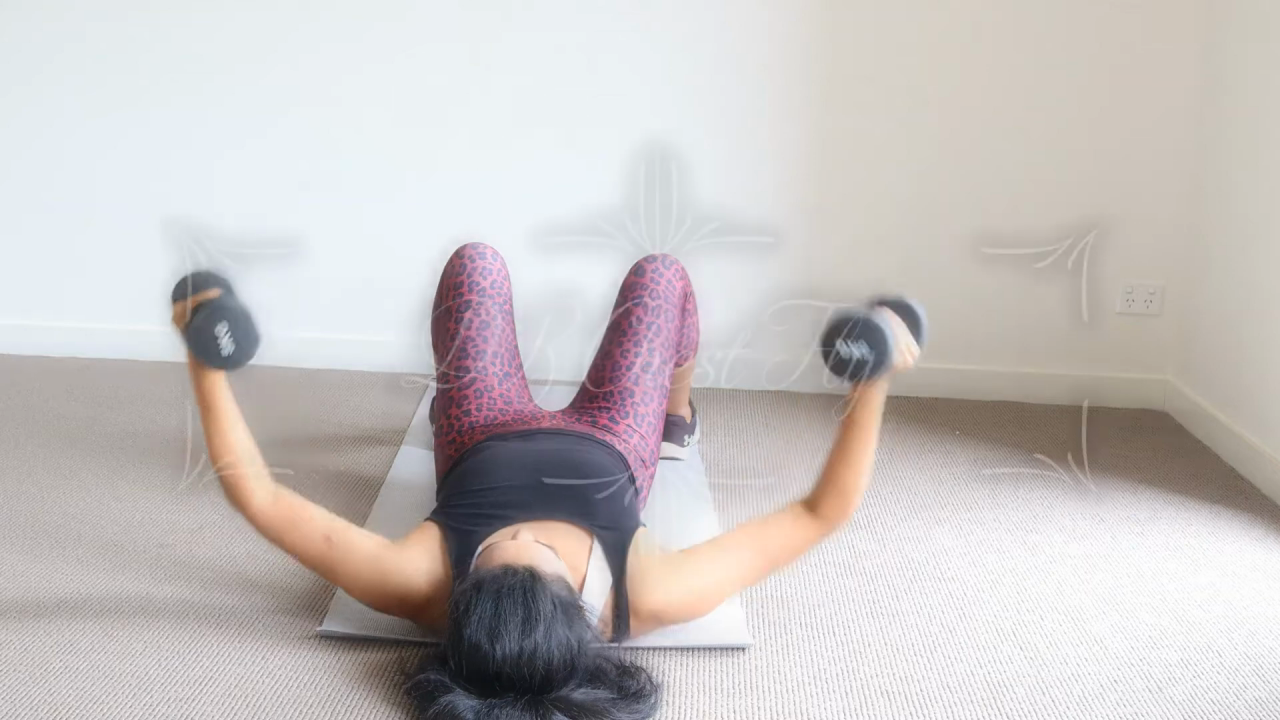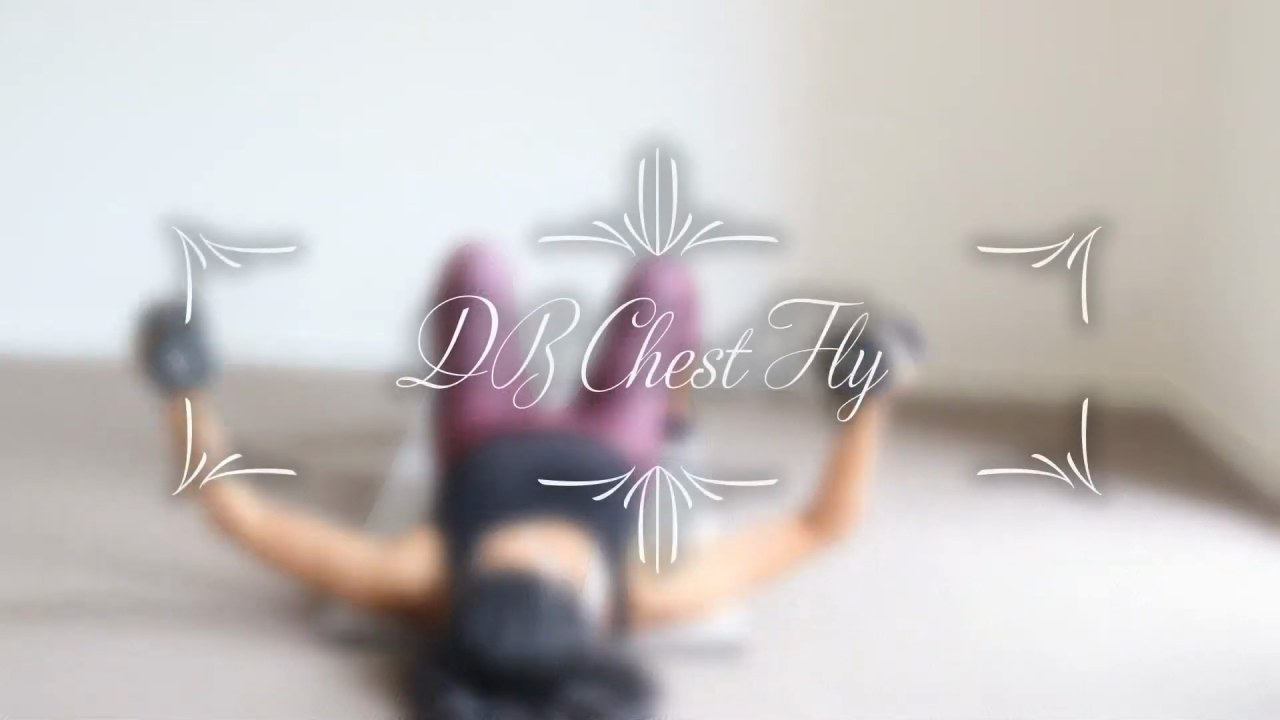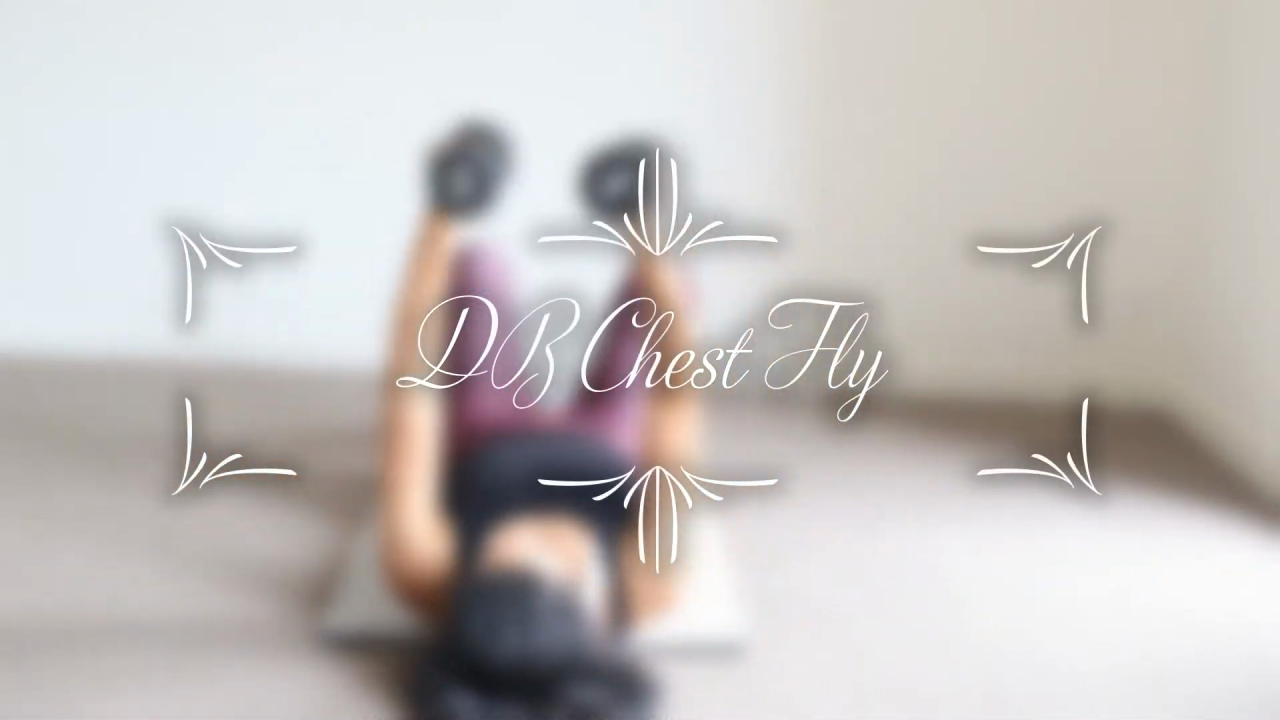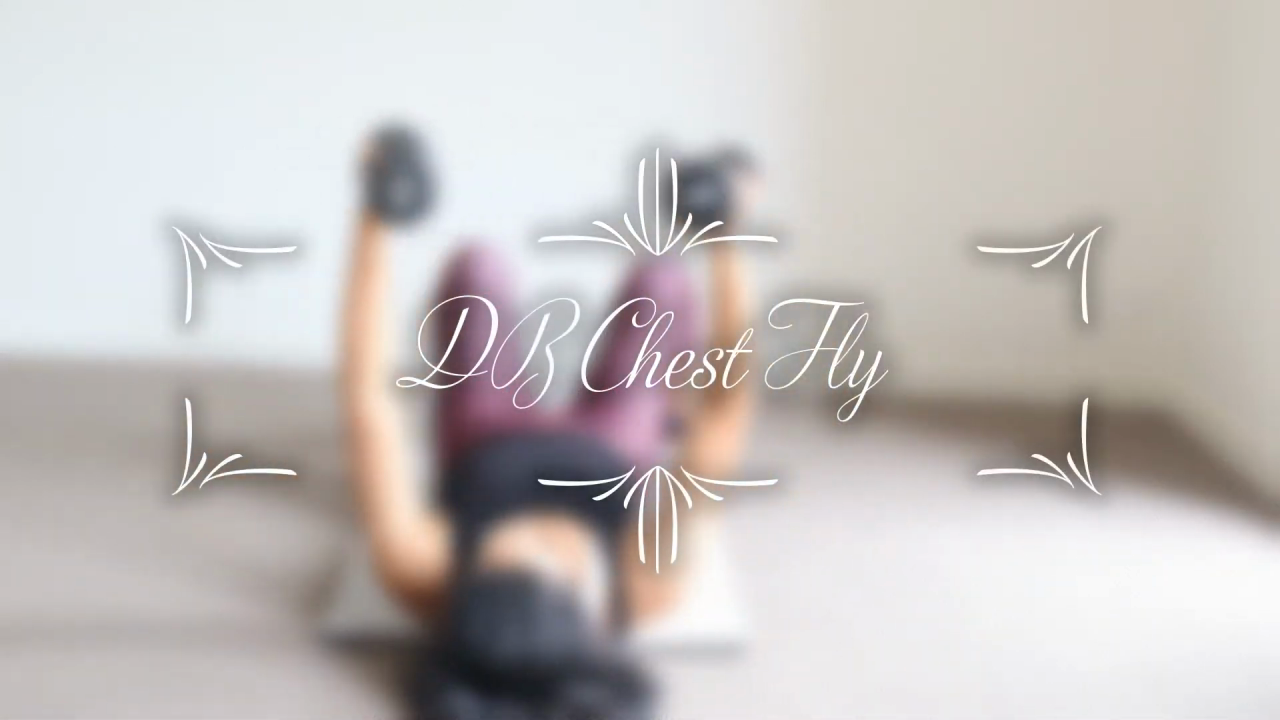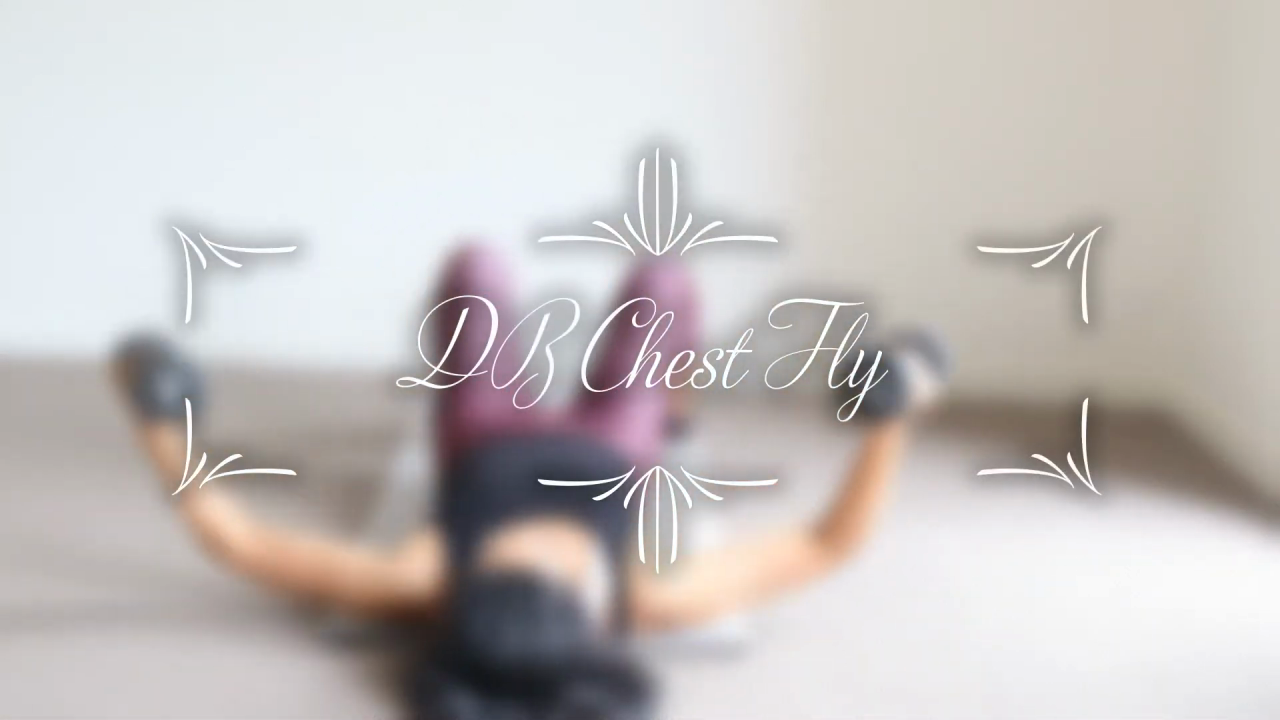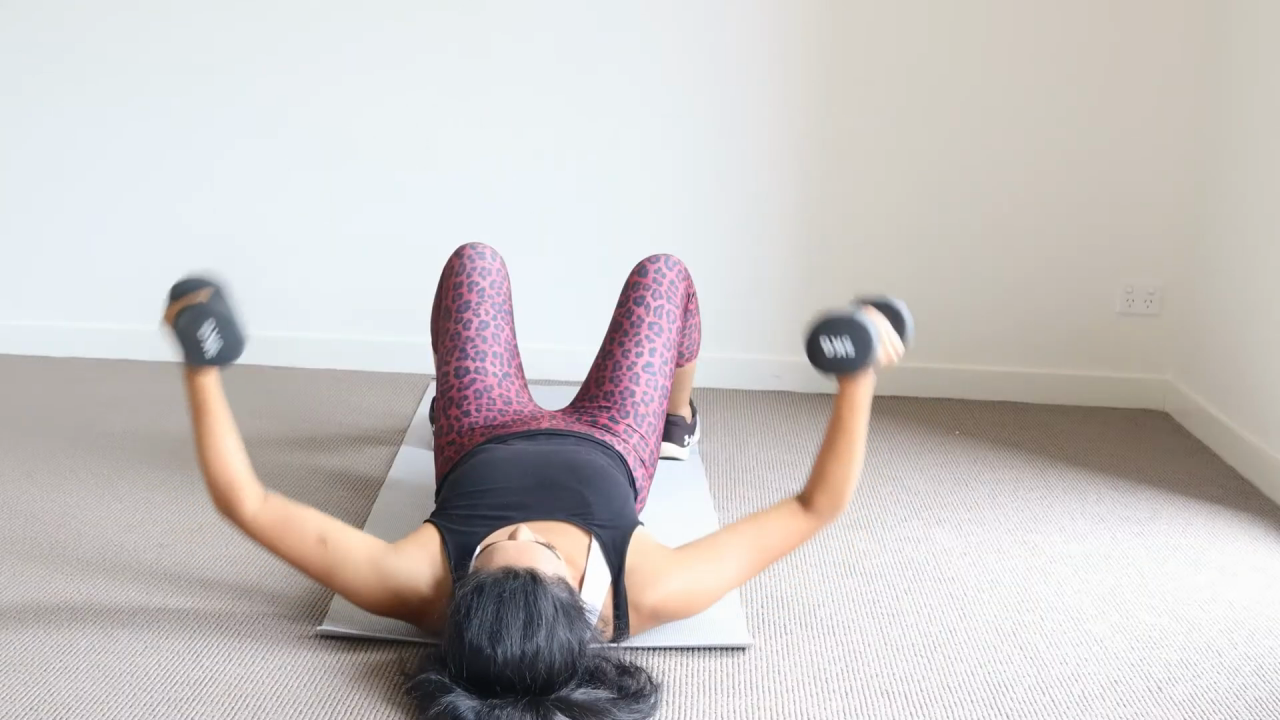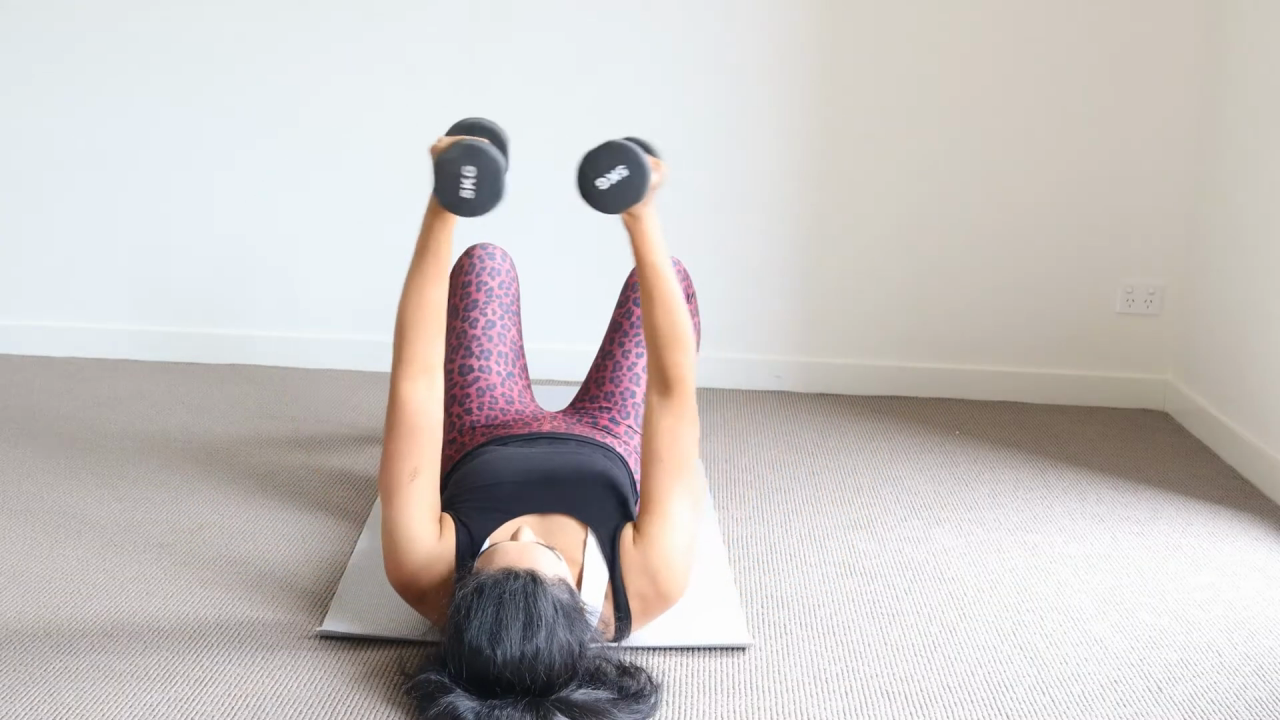
dt=0.7s
person 1, frame 1
left shoulder: (421, 583)
right shoulder: (645, 596)
left elbow: (255, 493)
right elbow: (824, 512)
left wrist: (208, 365)
right wrist: (872, 382)
left hip: (481, 448)
right hip: (605, 453)
left knee: (476, 262)
right knee: (659, 273)
right ankle: (676, 425)
person 1, frame 2
left shoulder: (423, 587)
right shoulder: (647, 600)
left elbow: (255, 523)
right elbow: (820, 525)
left wrist: (188, 404)
right wrist: (869, 404)
left hip: (484, 448)
right hip: (611, 452)
left knee: (476, 263)
right knee: (660, 278)
right ankle: (673, 419)
person 1, frame 3
left shoulder: (429, 577)
right shoulder: (641, 586)
left elbow: (408, 392)
right elbow: (675, 407)
left wrist: (441, 217)
left hip: (488, 448)
right hip: (607, 452)
left knee: (476, 266)
right knee: (652, 290)
person 1, frame 4
left shoulder: (424, 574)
right shoulder: (641, 586)
left elbow: (369, 409)
right elbow: (721, 425)
left wrist: (376, 229)
right wrist: (723, 251)
left hip: (486, 447)
right hip: (611, 455)
left knee: (477, 265)
right knee: (661, 280)
right ankle: (662, 415)
person 1, frame 5
left shoulder: (424, 586)
right shoulder: (647, 601)
left elbow: (245, 545)
right elbow: (830, 544)
left wrist: (164, 438)
right wrist: (888, 424)
left hip: (486, 447)
right hip: (607, 450)
left knee: (475, 263)
right knee: (662, 278)
right ankle: (673, 417)
person 1, frame 6
left shoulder: (417, 584)
right shoulder: (644, 592)
left elbow: (249, 502)
right elbow: (810, 510)
left wrist: (204, 374)
right wrist: (857, 379)
left hip: (479, 449)
right hip: (605, 457)
left knee: (476, 261)
right knee: (662, 273)
right ankle: (675, 424)
person 1, frame 7
left shoulder: (428, 575)
right shoulder: (644, 585)
left elbow: (414, 384)
right elbow: (673, 389)
left wrist: (441, 208)
right wrist: (642, 219)
left hip: (483, 447)
right hip: (604, 451)
left knee: (485, 261)
right knee: (662, 274)
